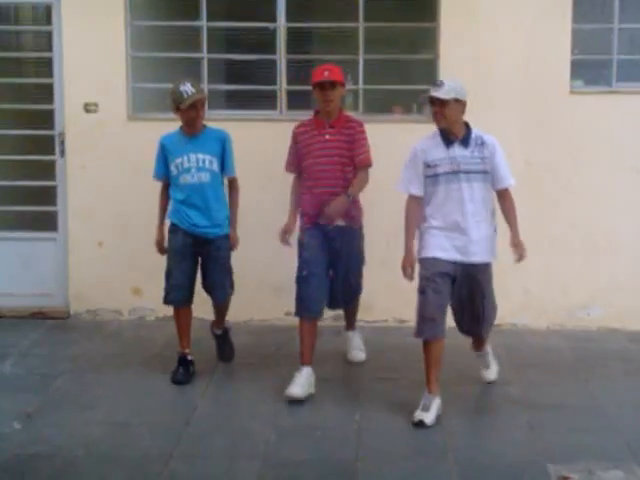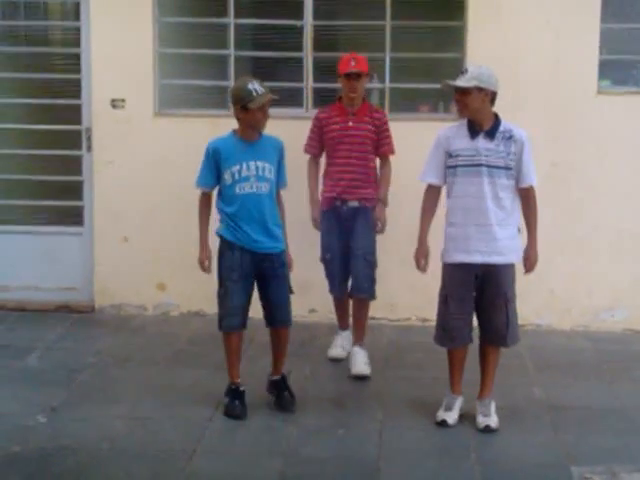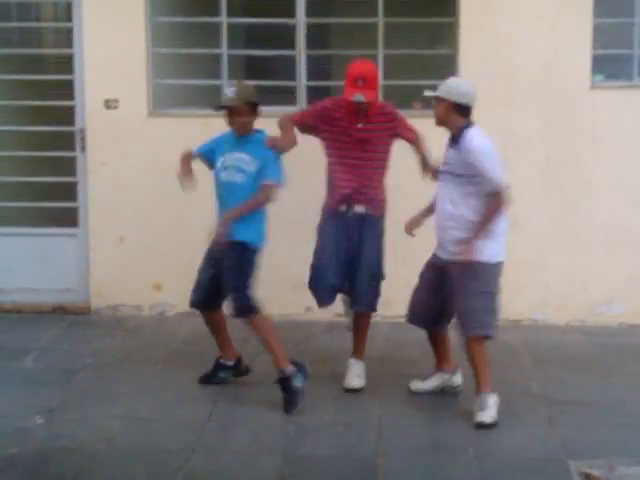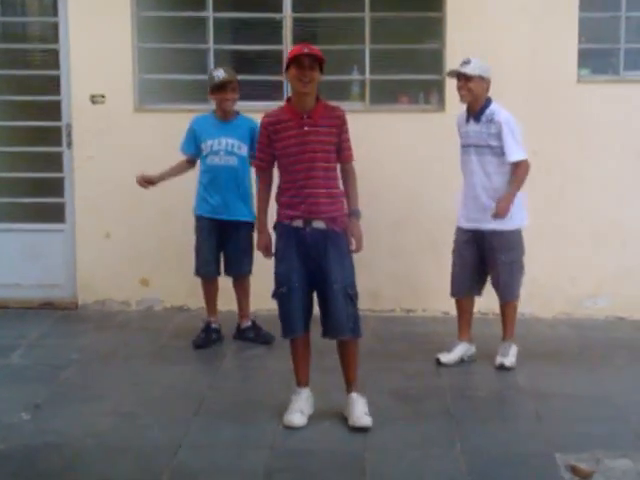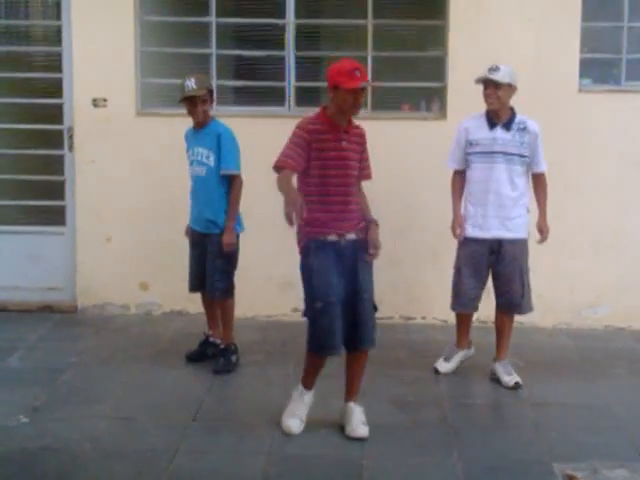
dt=1s
person 1, frame 1
left shoulder: (354, 127)
right shoulder: (302, 131)
left elbow: (363, 174)
right elbow: (298, 177)
left wrist: (344, 200)
right wrist: (291, 217)
left hip: (347, 221)
right hip: (313, 223)
left knee: (349, 286)
right knee: (309, 291)
left ankle: (351, 331)
right ankle: (305, 370)
person 1, frame 2
left shoulder: (377, 117)
right shoulder: (323, 117)
left elbow: (385, 163)
right elbow: (314, 161)
left wrist: (382, 203)
right wrist: (314, 203)
left hip: (364, 206)
right hip: (332, 205)
left knee: (363, 272)
right knee: (336, 272)
left ankle: (359, 346)
right ankle: (343, 332)
person 1, frame 3
left shoulder: (387, 115)
right shoulder: (329, 109)
left elbow: (414, 136)
right elbow: (289, 119)
left wrist: (425, 160)
right wrist: (285, 136)
left hip: (370, 213)
right hip: (336, 211)
left knee: (365, 287)
right knee: (324, 282)
left ankle: (357, 360)
right ankle: (348, 293)
person 1, frame 4
left shoulder: (335, 117)
right shoulder: (271, 121)
left elbow: (346, 169)
right elbow: (263, 177)
left wrist: (354, 217)
right wrist: (261, 227)
left hip: (331, 226)
right hip: (291, 229)
left knee: (343, 310)
right knee: (294, 311)
left ankle: (353, 395)
right ankle: (303, 392)
person 1, frame 5
left shoulder: (358, 135)
right shoulder: (309, 129)
right elbow: (284, 171)
left wrist: (371, 224)
right wrist: (290, 198)
left hip: (355, 241)
right hip: (319, 242)
left knee: (362, 324)
right knee: (324, 324)
left ankle: (352, 404)
right ankle: (304, 393)
person 2, frame 1
left shoulder: (487, 145)
right shoulder: (423, 149)
left elbow: (503, 191)
right elbow: (414, 200)
left wrist: (515, 233)
right wrist: (409, 248)
left hip: (478, 247)
right hip: (438, 247)
left knee: (480, 315)
right knee: (431, 319)
left ankle: (482, 348)
right ankle: (432, 396)
person 2, frame 2
left shoulder: (516, 138)
right shoulder: (447, 138)
left elbow: (527, 192)
right elbow: (433, 190)
left wrist: (532, 242)
right wrist: (422, 240)
left hip: (501, 251)
right hip: (458, 250)
left knee: (495, 327)
right knee: (455, 325)
left ankle: (485, 399)
right ankle: (454, 395)
person 2, frame 3
left shoulder: (478, 145)
right shoulder: (455, 143)
left elbow: (498, 197)
left wrist: (472, 240)
right wrist: (423, 214)
left hip: (480, 251)
right hip: (448, 248)
left knee: (473, 321)
right knee: (428, 311)
left ankle: (485, 394)
right ankle: (445, 370)
person 2, frame 4
left shoulder: (502, 118)
right shoulder: (462, 120)
left elbow: (521, 164)
left wrist: (508, 199)
left hip: (501, 219)
right hip: (468, 218)
left knee: (506, 281)
right knee: (462, 281)
left ankle: (508, 344)
right ankle: (465, 343)
person 2, frame 5
left shoulder: (530, 130)
right shoulder: (468, 128)
left elbow: (538, 175)
right elbow: (459, 173)
left wrist: (542, 216)
right wrist: (456, 213)
left hip: (513, 228)
right hip: (475, 226)
left knee: (511, 295)
right knee: (465, 290)
left ankle: (501, 361)
right ankle: (462, 346)
person 3, frame 1
left shoulder: (220, 138)
right shoulder: (166, 143)
left elbow: (232, 182)
right elbow: (165, 188)
left wrist: (234, 225)
right wrist: (160, 229)
left hip: (216, 230)
right hip: (181, 231)
left knee: (222, 292)
right knee: (179, 295)
left ankle: (219, 327)
right ankle: (185, 357)
person 3, frame 2
left shoulder: (275, 147)
right shoulder: (218, 148)
left elbow: (277, 197)
right elbow: (206, 197)
left wrist: (285, 245)
right wrist: (203, 245)
left hip: (272, 247)
right hip: (235, 247)
left knee: (281, 317)
right knee: (233, 319)
left ankle: (278, 378)
right ankle: (235, 387)
person 3, frame 3
left shoulder: (265, 145)
right shoulder: (221, 142)
left elbow: (266, 193)
right elbow: (190, 154)
left wrist: (228, 218)
right wrist: (186, 163)
left hip: (242, 237)
right hip: (226, 237)
left knee: (243, 304)
right knee: (204, 301)
left ankle: (288, 371)
right ankle: (230, 360)
person 3, frame 4
left shoulder: (251, 127)
right shoulder: (198, 125)
right elbow: (189, 161)
right wrist: (158, 178)
left hip: (240, 212)
right hip: (207, 211)
left knee: (241, 270)
right knee: (207, 270)
left ankle: (245, 324)
right ankle: (212, 324)
person 3, frame 5
left shoulder: (222, 134)
right shoulder: (189, 135)
left elbow: (236, 181)
left wrist: (230, 227)
left hip: (220, 227)
right hip: (199, 226)
left knee: (222, 287)
right knee: (202, 285)
left ankle: (229, 346)
right ankle: (213, 339)
